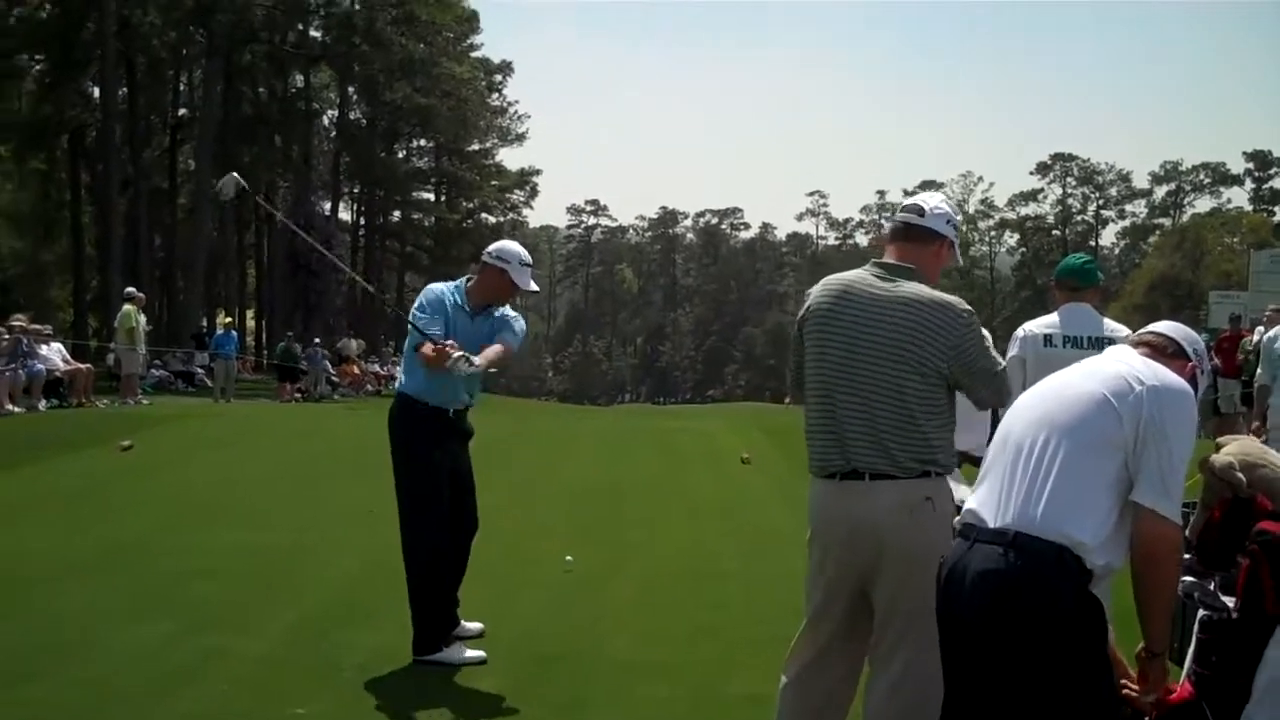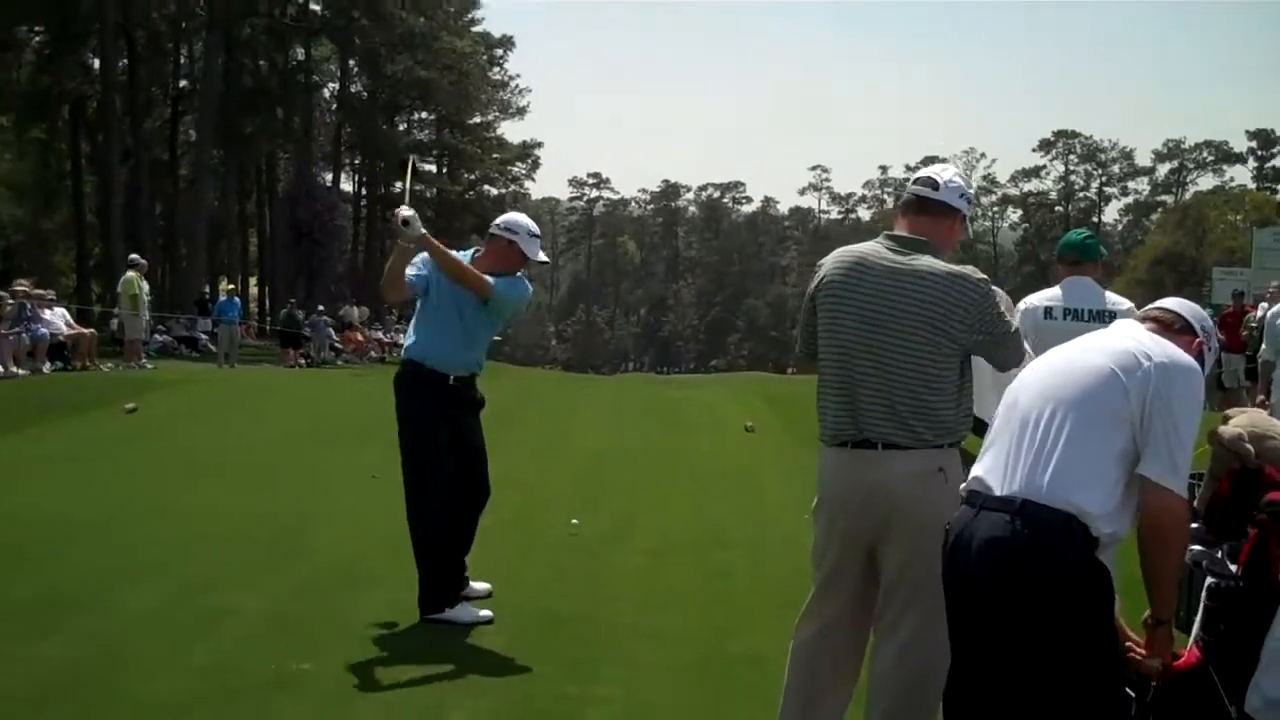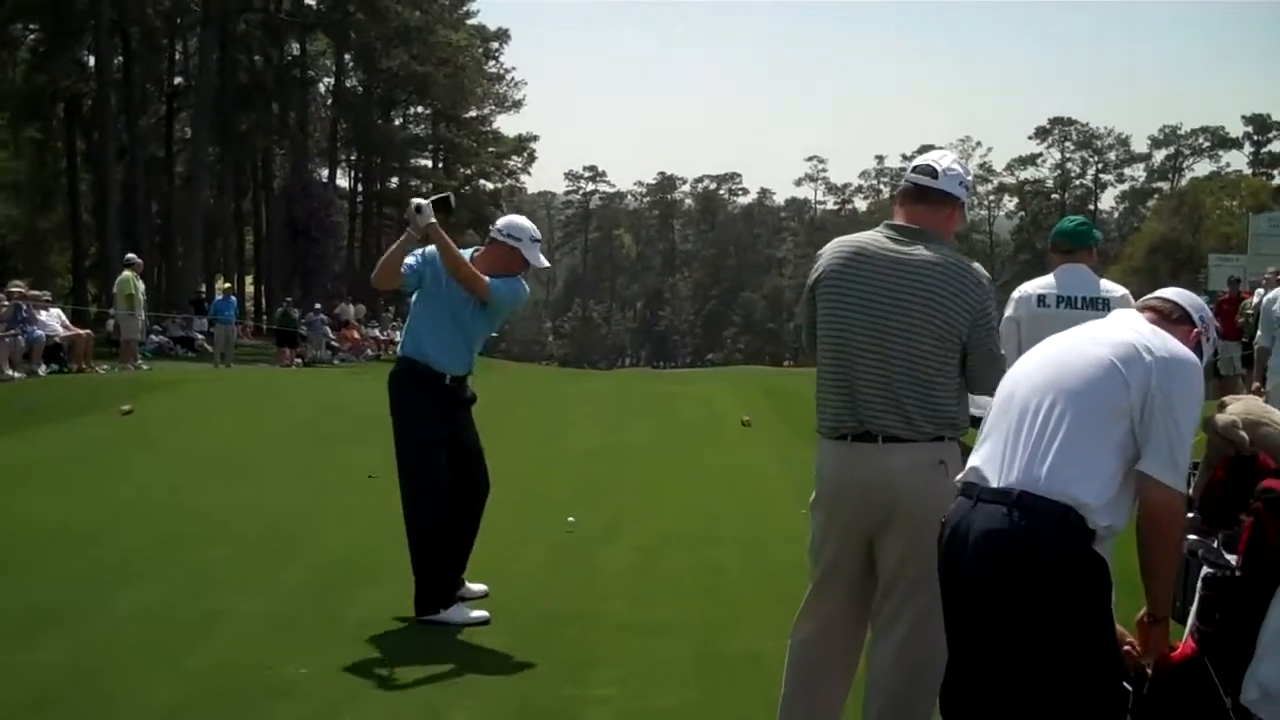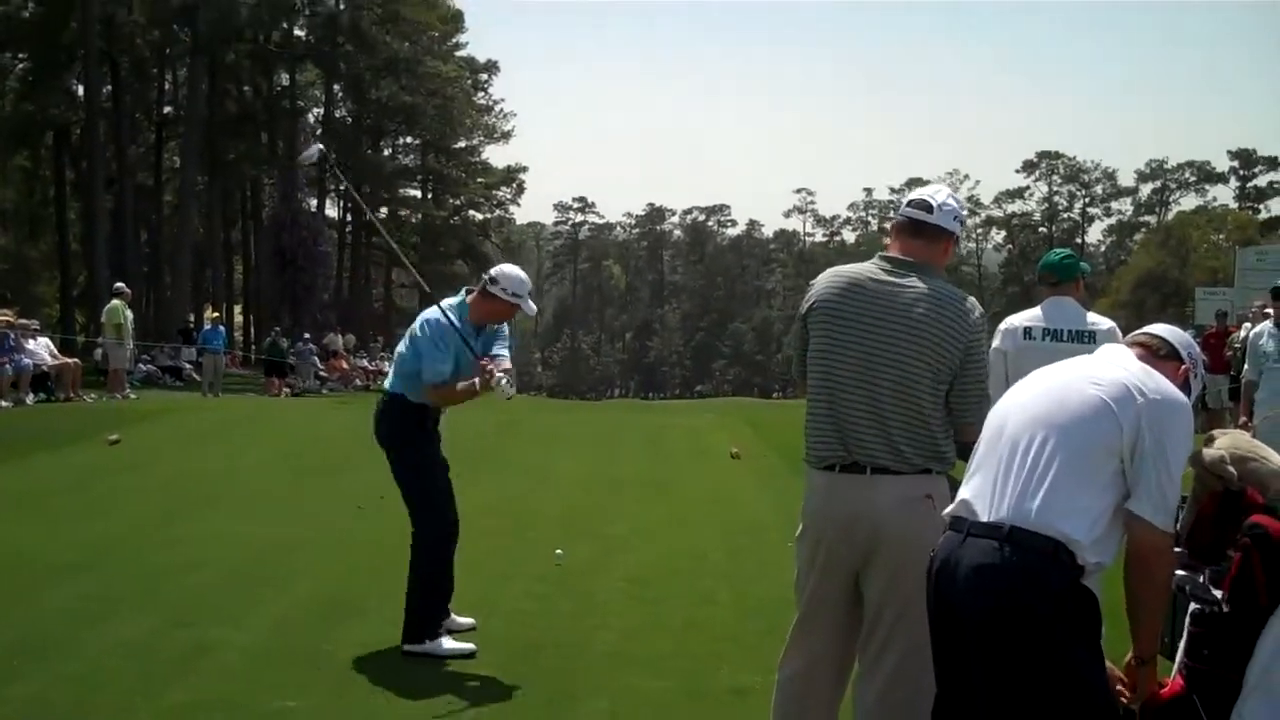
dt=0.2s
person 1, frame 1
left shoulder: (823, 295)
right shoulder: (948, 315)
left elbow: (799, 391)
right elbow: (997, 395)
left hip: (833, 499)
right hip: (912, 504)
left knee: (820, 650)
right knee: (910, 662)
person 1, frame 2
left shoulder: (835, 267)
right shoulder: (966, 288)
left elbow: (809, 358)
right elbow: (1015, 360)
left hip: (843, 468)
right hip: (923, 476)
left knee: (827, 619)
right knee: (914, 631)
person 1, frame 3
left shoulder: (835, 257)
right shoulder: (968, 280)
right elbow: (987, 382)
left hip: (842, 461)
right hip: (923, 469)
left knee: (826, 613)
right knee: (911, 628)
person 1, frame 4
left shoulder: (827, 286)
right shoulder: (960, 312)
right elbow: (970, 429)
left hip: (829, 492)
right hip: (912, 500)
left knee: (814, 645)
right knee: (899, 660)
person 2, frame 1
left shoulder: (510, 322)
right shoulder: (437, 296)
left elbow: (499, 352)
right elbow: (425, 353)
left wrist: (475, 361)
right wrist: (442, 354)
left hip: (454, 423)
right hip: (417, 420)
left knee: (462, 524)
right knee: (428, 530)
left ankle: (444, 618)
right ankle: (431, 641)
person 2, frame 2
left shoulder: (517, 289)
right shoulder: (434, 260)
left elbow: (470, 282)
right elbow: (391, 293)
left wrist: (423, 238)
right wrist: (408, 246)
left hip: (463, 391)
right hip: (421, 385)
left knee: (473, 488)
right knee: (432, 493)
left ankle: (452, 579)
right ankle: (437, 599)
person 2, frame 3
left shoulder: (514, 291)
right shoulder: (432, 258)
left elbow: (470, 281)
right elbow: (382, 280)
left wrist: (434, 230)
right wrist: (413, 235)
left hip: (455, 389)
right hip: (416, 384)
left knee: (472, 485)
right knee: (429, 492)
left ankle: (449, 580)
right ankle: (433, 600)
person 2, frame 4
left shoulder: (495, 329)
right shoulder: (437, 323)
left elbow: (501, 367)
right elbow: (438, 396)
left wrist: (494, 379)
right wrist: (478, 385)
left hip: (420, 422)
right hip: (405, 419)
left knee: (439, 519)
right knee: (437, 522)
left ankle: (434, 612)
right ankle: (421, 632)
person 3, frame 1
left shoulder: (1064, 378)
right shoulder: (1168, 389)
right elbow: (1156, 537)
left wrist: (1107, 659)
right wrist: (1156, 650)
left hip: (964, 565)
right hip: (1038, 586)
person 3, frame 2
left shoulder: (1068, 351)
right shoulder: (1175, 364)
right elbow: (1163, 510)
left wrist: (1110, 625)
right wrist: (1162, 620)
left hip: (969, 534)
right hip: (1044, 554)
person 3, frame 3
left shoulder: (1063, 341)
right shoulder: (1174, 359)
right elbow: (1161, 506)
right wrist: (1158, 615)
left hip: (966, 526)
right hip: (1042, 546)
person 3, frame 4
left shoulder: (1047, 376)
right shoulder: (1164, 398)
right elbow: (1149, 546)
right wrist: (1145, 656)
left hip: (953, 561)
right hip: (1029, 582)
